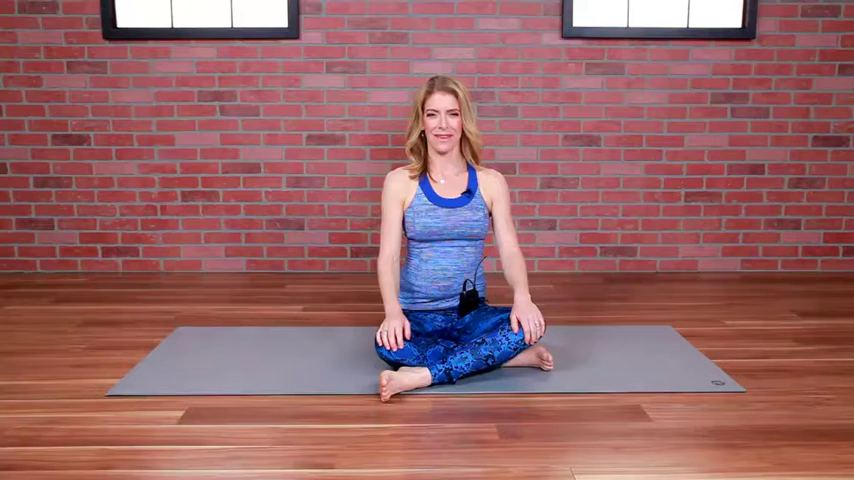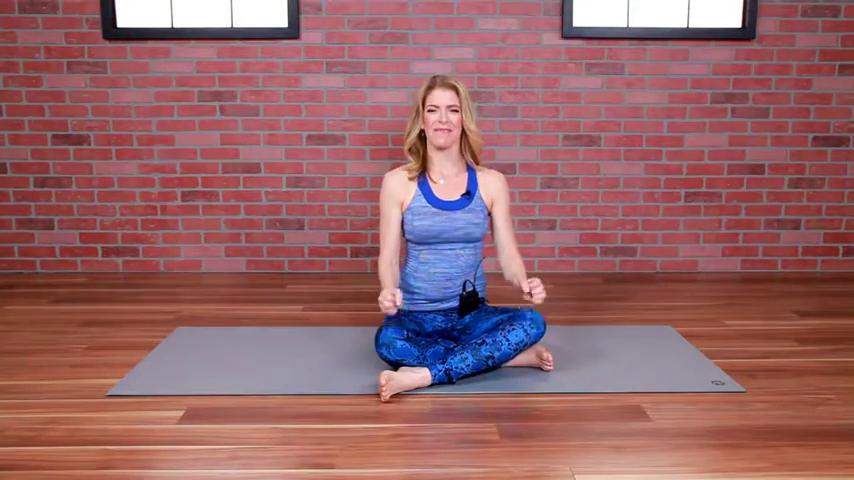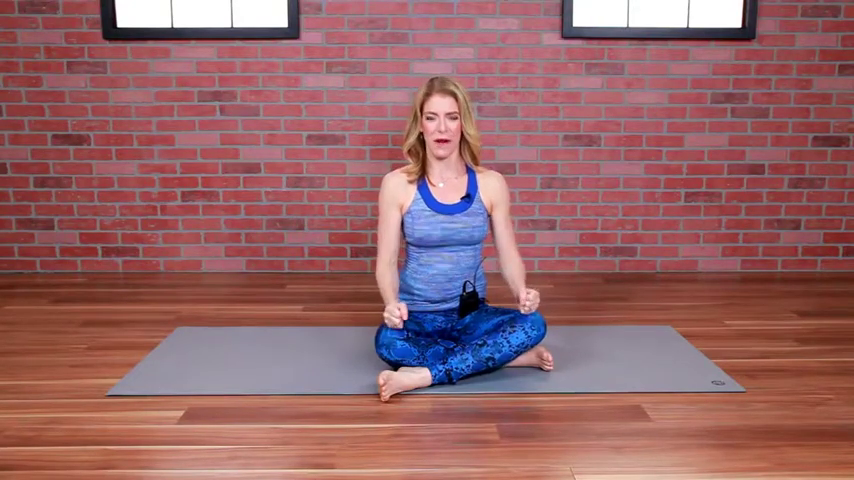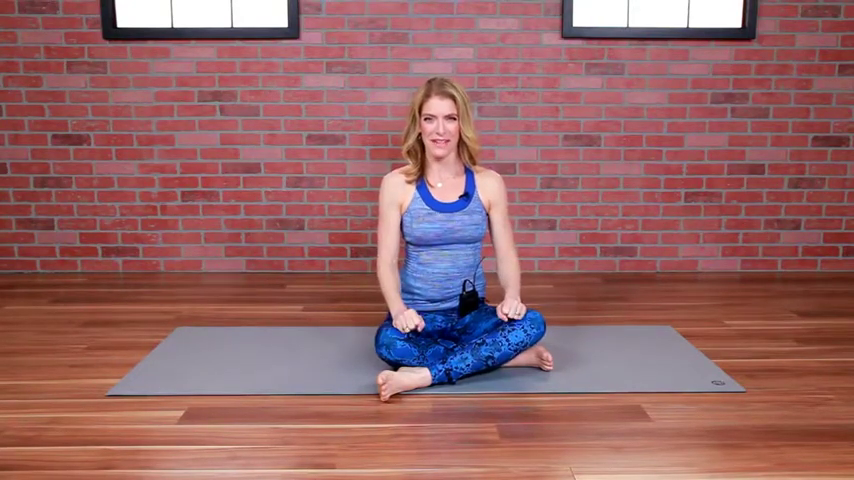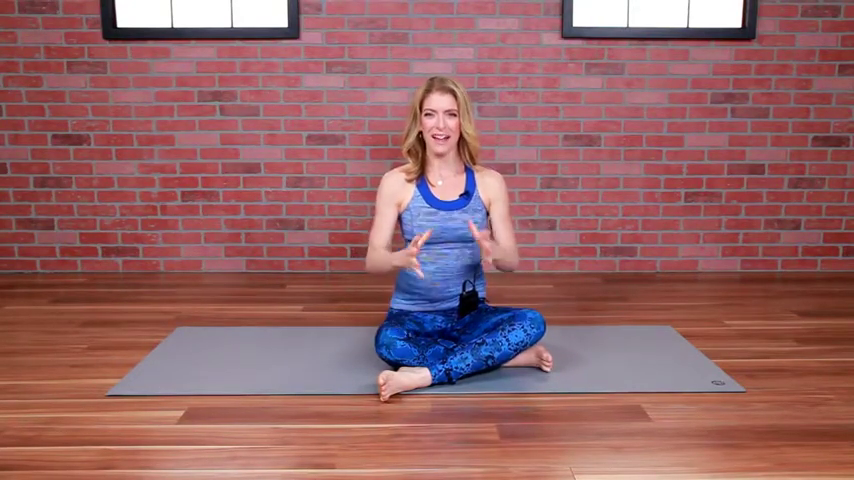
dt=1s
person 1, frame 1
left shoulder: (491, 182)
right shoulder: (400, 181)
left elbow: (509, 250)
right elbow: (389, 256)
left wrist: (522, 297)
right wrist: (392, 310)
left hip: (471, 311)
right hip: (416, 314)
left knee: (527, 325)
right knee: (389, 346)
left ankle: (423, 375)
right ankle: (499, 355)
person 1, frame 2
left shoulder: (491, 182)
right shoulder: (398, 181)
left elbow: (508, 252)
right elbow: (388, 257)
left wrist: (525, 284)
right wrist: (389, 291)
left hip: (471, 312)
right hip: (416, 316)
left knee: (529, 322)
right knee: (389, 343)
left ankle: (424, 375)
right ankle: (505, 355)
person 1, frame 3
left shoulder: (491, 184)
right shoulder: (397, 184)
left elbow: (508, 254)
right elbow: (386, 261)
left wrist: (523, 290)
right wrist: (392, 302)
left hip: (471, 314)
right hip: (417, 316)
left knee: (533, 325)
right knee: (389, 344)
left ankle: (424, 375)
right ankle: (502, 355)
person 1, frame 4
left shoulder: (488, 183)
right shoulder: (397, 184)
left elbow: (506, 255)
right elbow: (386, 261)
left wrist: (512, 296)
right wrist: (398, 308)
left hip: (471, 313)
right hip: (417, 316)
left knee: (532, 323)
right knee: (389, 342)
left ankle: (424, 375)
right ankle: (504, 354)
person 1, frame 5
left shoulder: (489, 182)
right shoulder: (397, 182)
left elbow: (511, 261)
right elbow: (373, 260)
left wrist: (492, 249)
right wrist: (403, 257)
left hip: (471, 313)
right hip: (413, 314)
left knee: (532, 322)
right knee: (389, 343)
left ankle: (423, 375)
right ankle: (498, 354)
